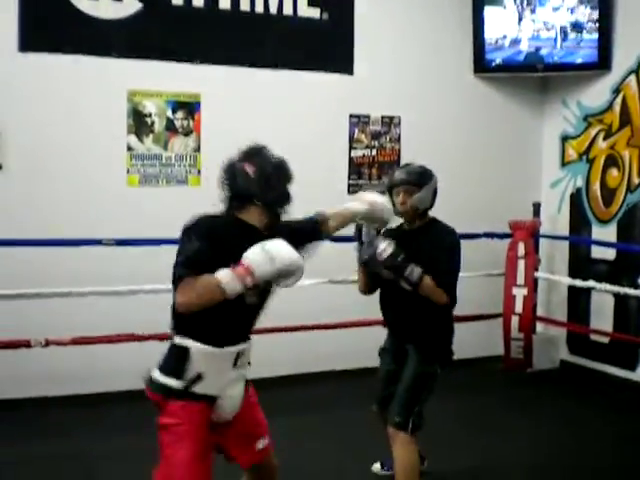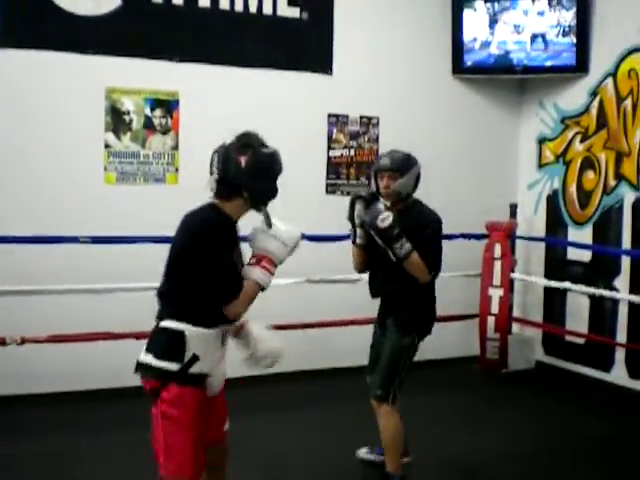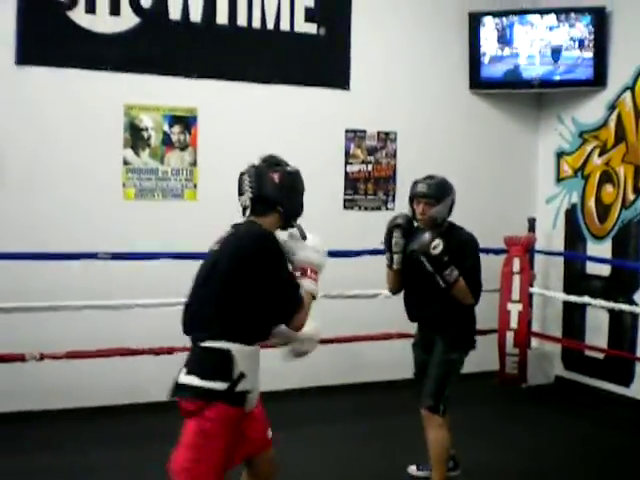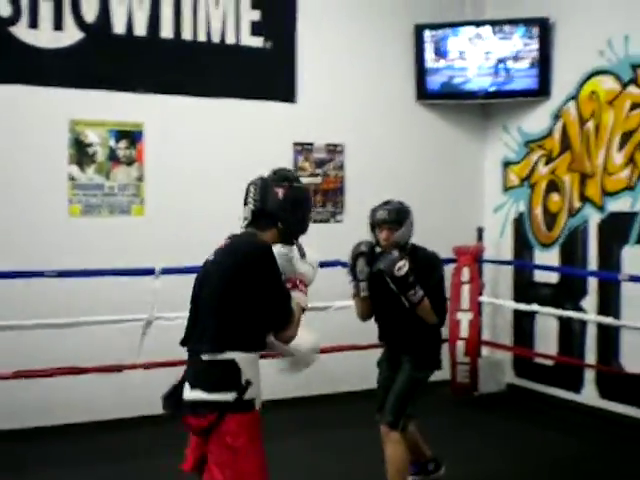
dt=0.4s
person 1, frame 1
left shoulder: (267, 235)
right shoulder: (208, 230)
left elbow: (318, 226)
right elbow: (185, 299)
left wrist: (358, 208)
right wrist: (248, 271)
left hip: (230, 379)
right hip: (188, 387)
person 1, frame 2
left shoulder: (221, 225)
right shoulder: (204, 224)
right elbow: (233, 306)
left wrist: (247, 333)
right wrist: (267, 259)
left hip: (204, 364)
right hip: (177, 367)
person 1, frame 3
left shoulder: (236, 240)
right shoulder: (260, 242)
right elbow: (295, 318)
left wrist: (285, 337)
right wrist: (309, 271)
left hip: (234, 382)
right hip: (216, 386)
person 1, frame 4
left shoulder: (229, 250)
right shoulder: (255, 252)
right elbow: (285, 333)
right wrist: (298, 283)
left hip: (204, 388)
right hip: (225, 398)
person 2, frame 1
left shoulder: (444, 237)
right shoulder: (391, 236)
left elbow: (443, 295)
right elbow: (366, 287)
left wrist: (400, 266)
right wrist: (367, 243)
left hip: (428, 341)
right hip: (397, 337)
left knee: (400, 429)
right knee: (383, 409)
person 2, frame 2
left shoulder: (425, 219)
right shoulder: (380, 214)
left elbow: (426, 274)
right elbow: (360, 266)
left wrist: (394, 238)
right wrist: (359, 225)
left hip: (411, 314)
right hip: (388, 310)
left knee: (381, 397)
right knee: (376, 382)
right ankle: (396, 446)
person 2, frame 3
left shoulder: (463, 241)
right shoulder: (414, 236)
left elbow: (470, 297)
right elbow: (394, 287)
left wrist: (441, 263)
right wrist: (395, 249)
left hip: (452, 334)
right hip: (426, 330)
left knee: (431, 410)
right knee: (432, 401)
person 2, frame 4
left shoulder: (427, 262)
right shoulder: (377, 260)
left elbow: (435, 317)
right elbow: (364, 314)
left wrist: (406, 284)
right wrist: (361, 277)
left hip: (419, 352)
right hip: (393, 350)
left knee: (390, 428)
right knee: (391, 417)
